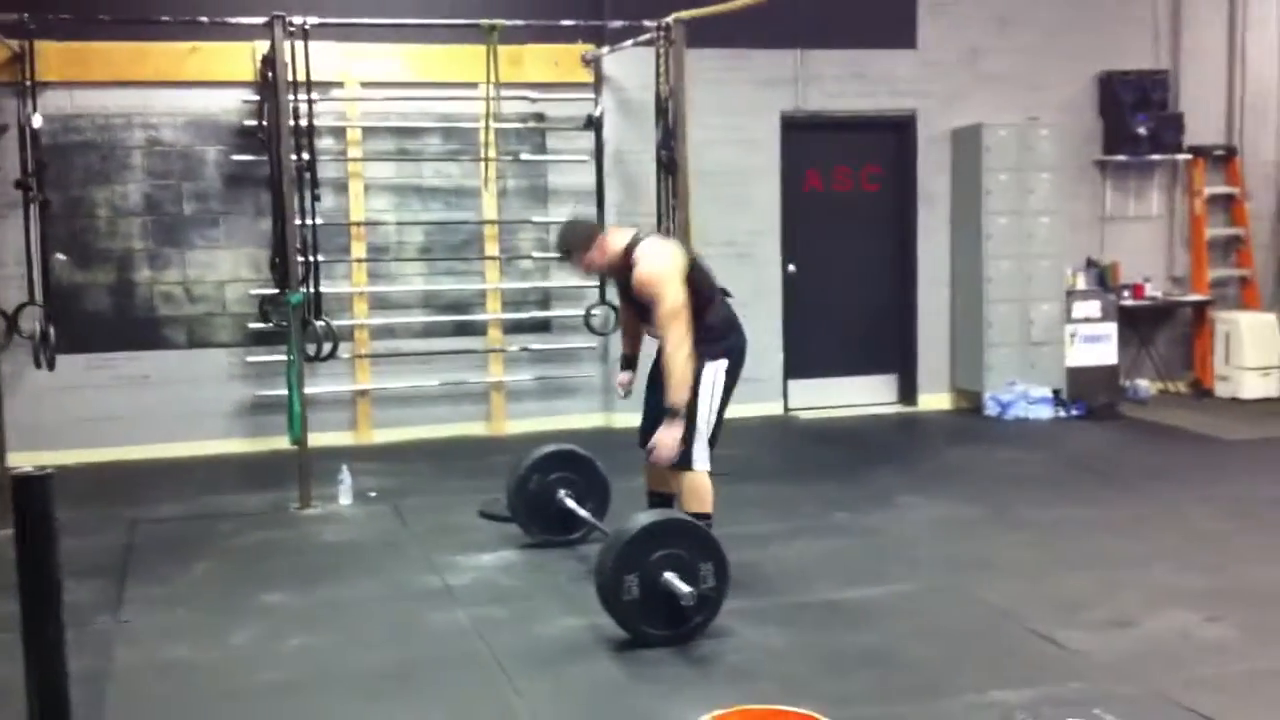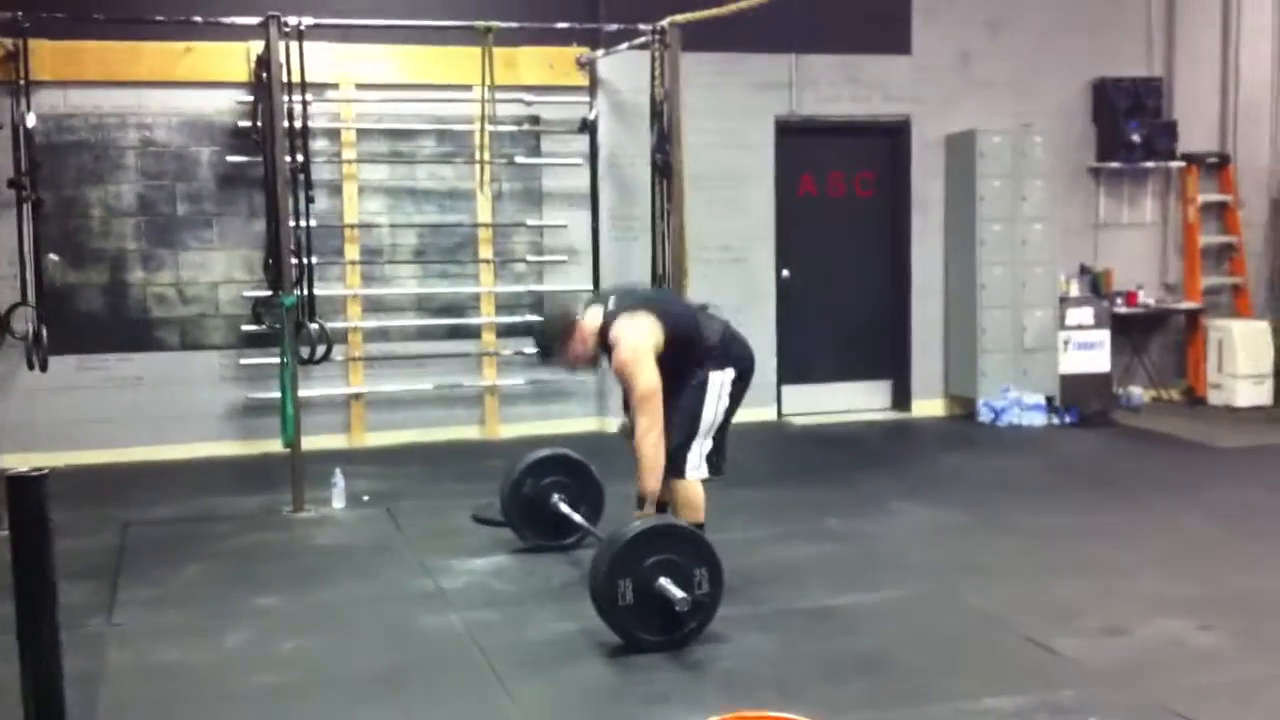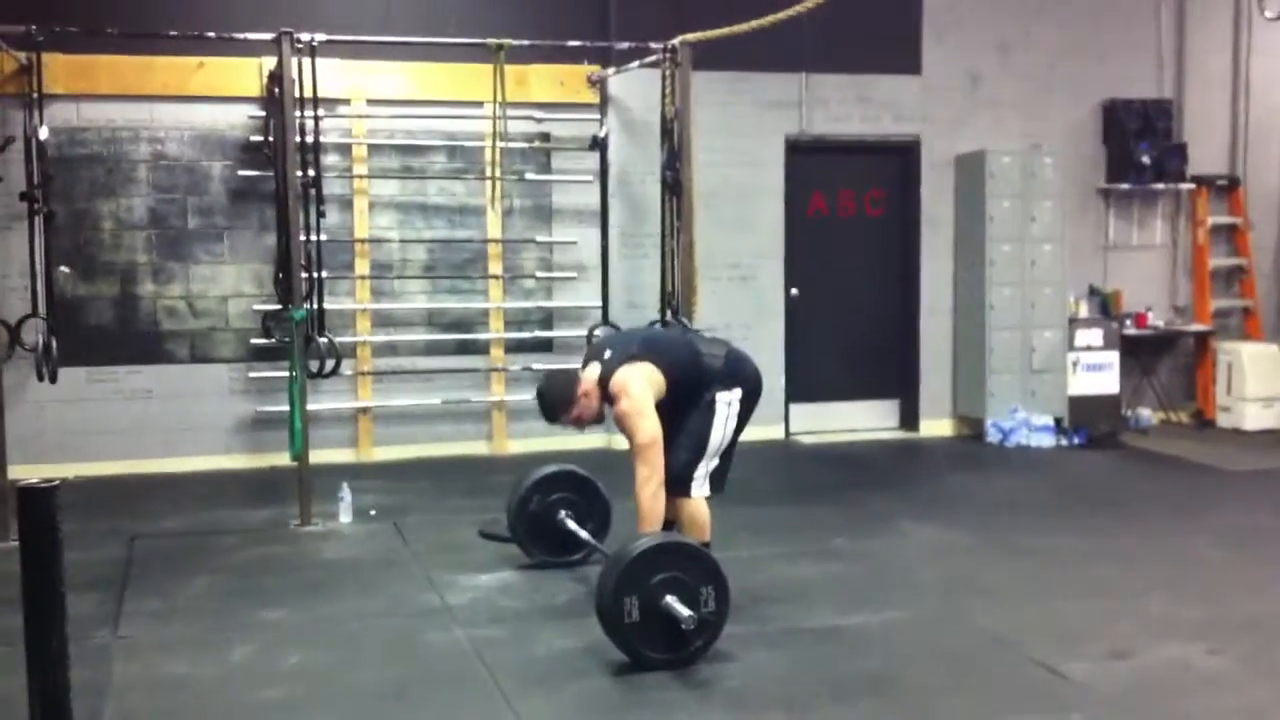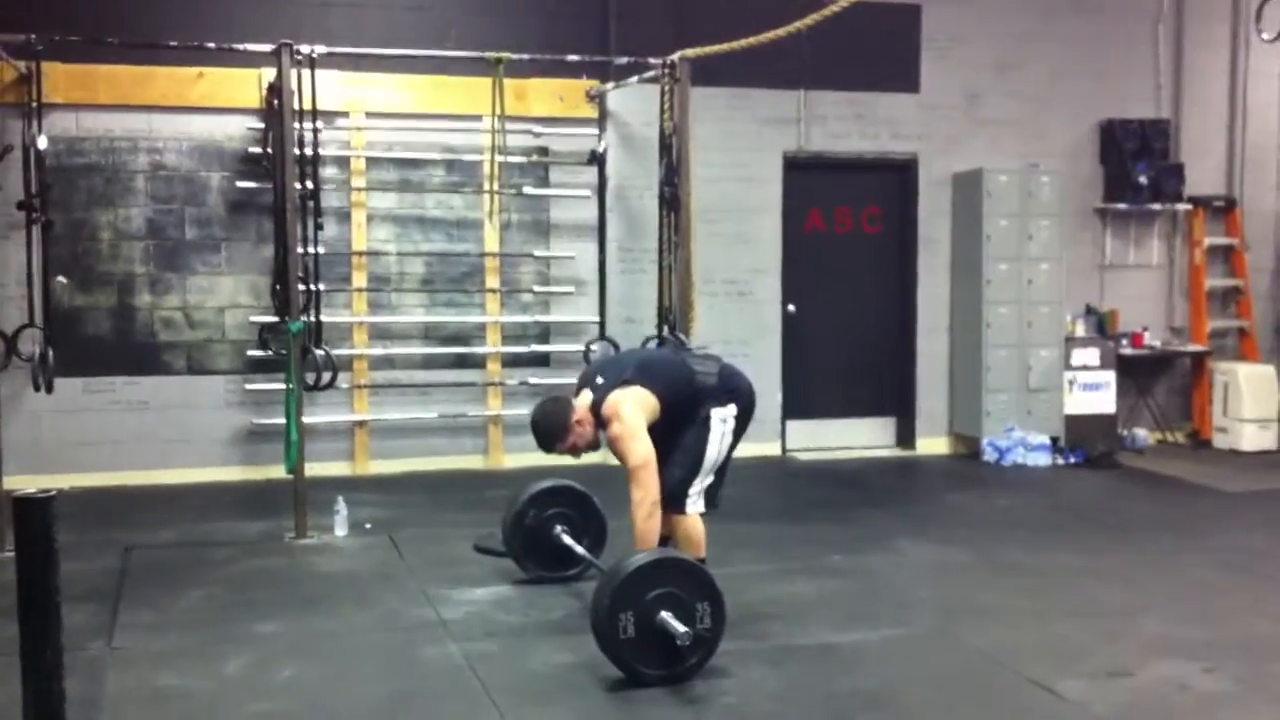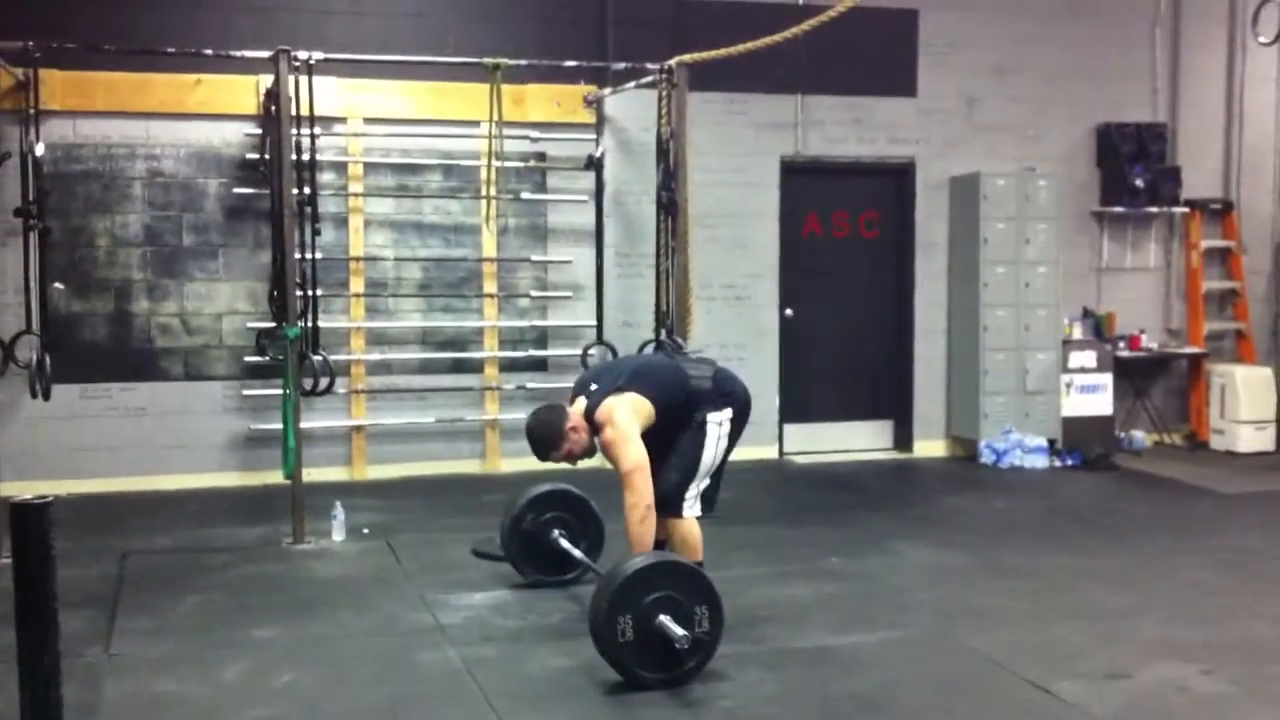
dt=0.2s
person 1, frame 1
left shoulder: (651, 265)
right shoulder: (620, 253)
left elbow: (678, 341)
left wrist: (674, 417)
right wrist: (627, 363)
left hip: (712, 347)
right hip: (682, 345)
left knee: (686, 450)
right knee: (655, 442)
person 1, frame 2
left shoulder: (628, 344)
right shoulder: (591, 315)
left elbow: (649, 430)
left wrist: (646, 507)
right wrist: (630, 411)
left hip: (720, 362)
right hip: (686, 358)
left knee: (679, 457)
right knee: (658, 447)
person 1, frame 3
left shoulder: (629, 395)
right shoulder: (593, 363)
left elbow: (650, 480)
left hip: (729, 382)
right hip: (695, 379)
left knee: (683, 476)
right knee: (664, 467)
person 1, frame 4
left shoulder: (621, 418)
right shoulder: (586, 389)
left elbow: (646, 500)
left hip: (724, 397)
right hip: (690, 396)
left knee: (678, 494)
right knee: (657, 484)
person 1, frame 5
left shoulder: (614, 424)
right shoulder: (580, 397)
left elbow: (641, 505)
left hip: (720, 401)
right hip: (685, 400)
left knee: (674, 498)
right knee: (650, 486)
